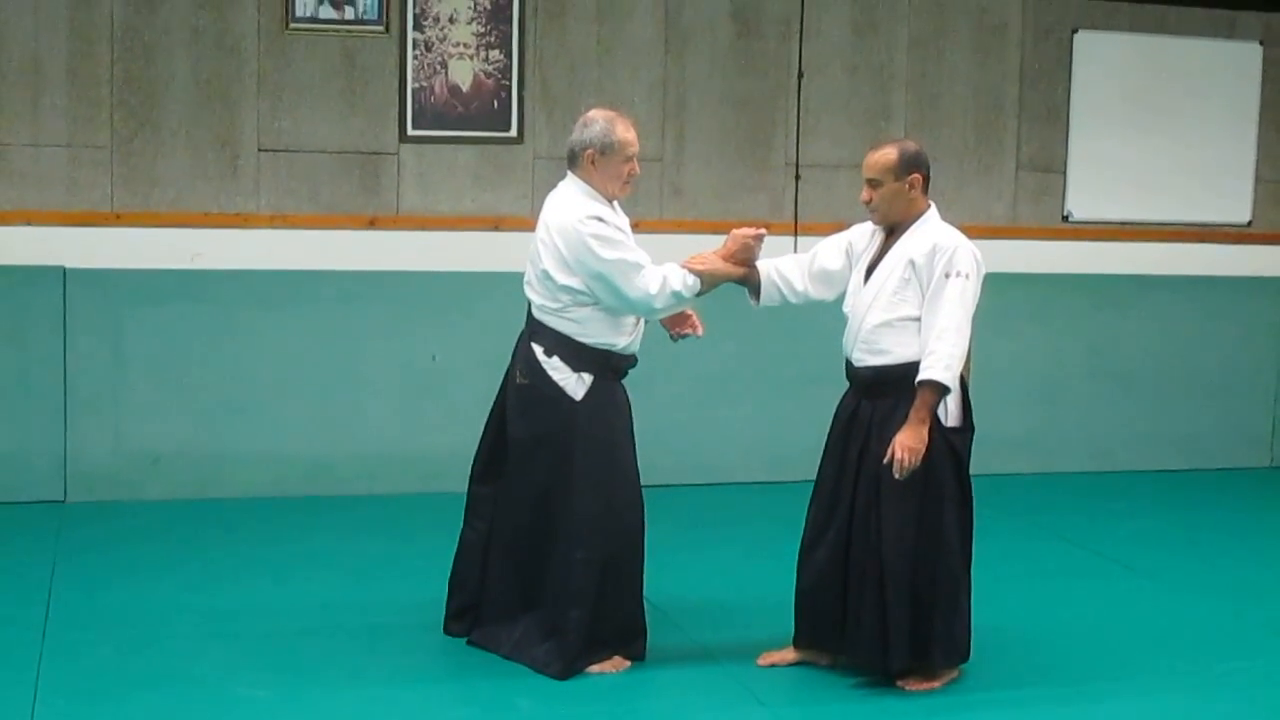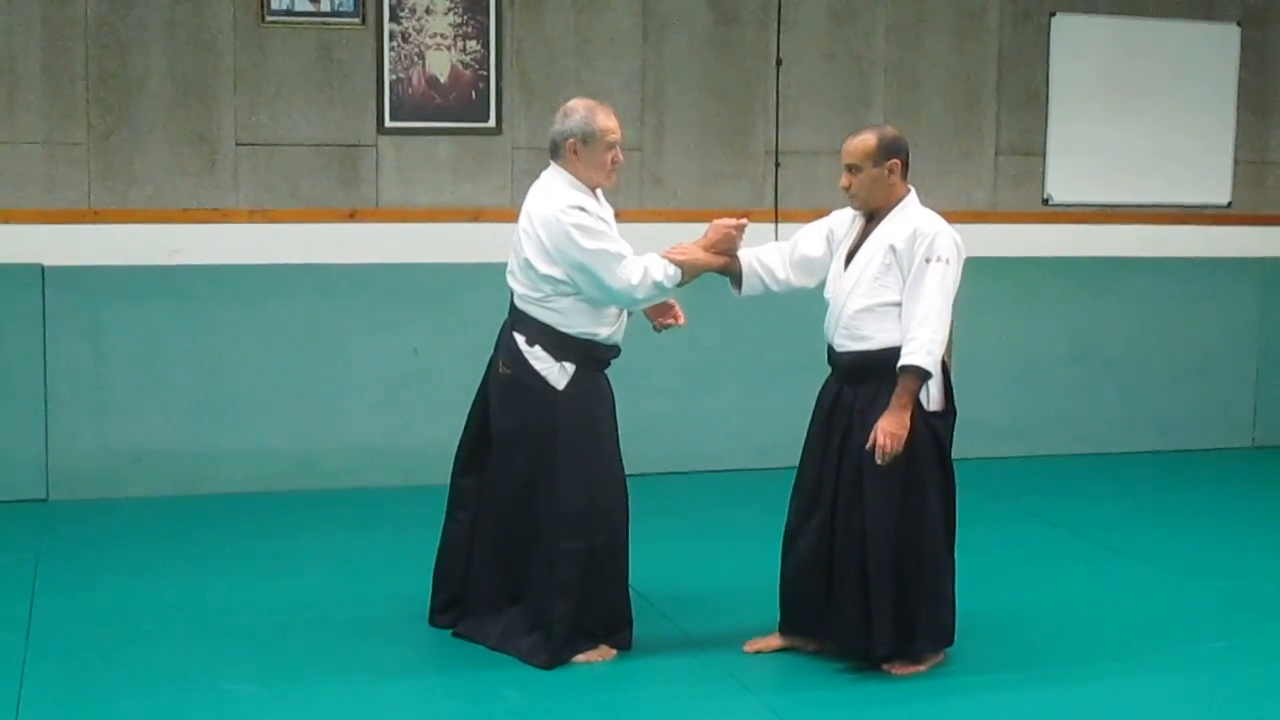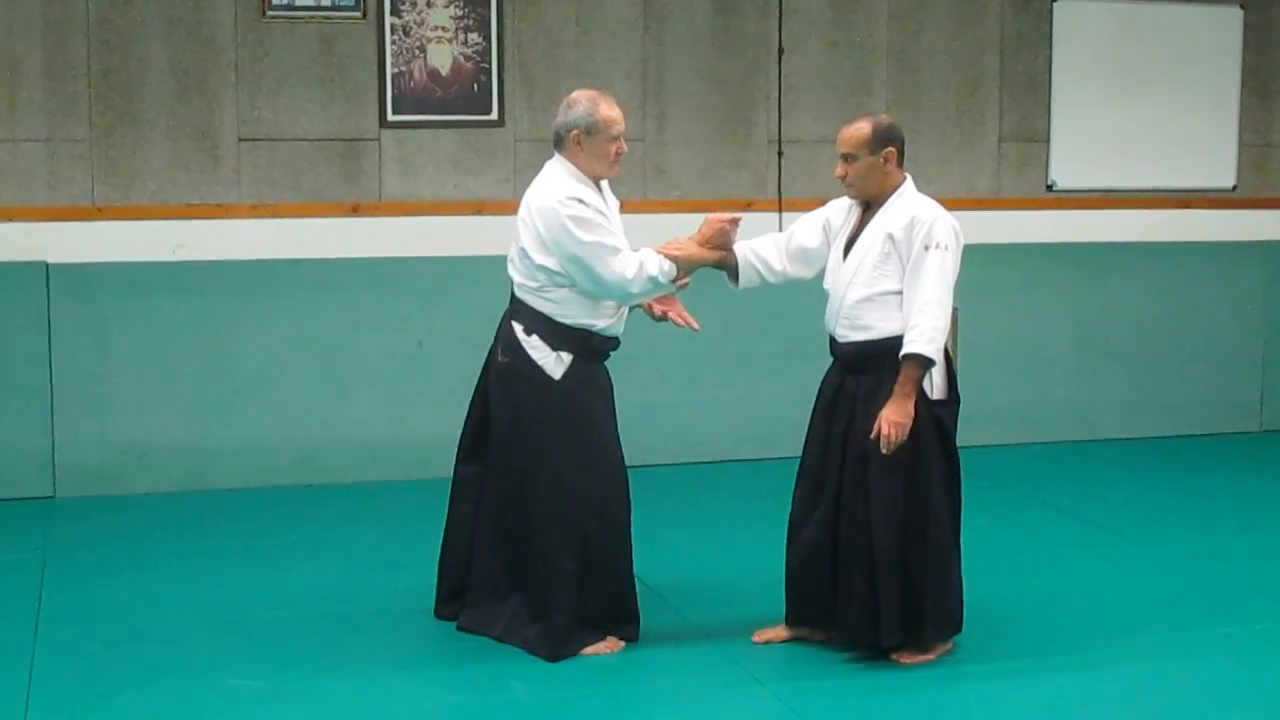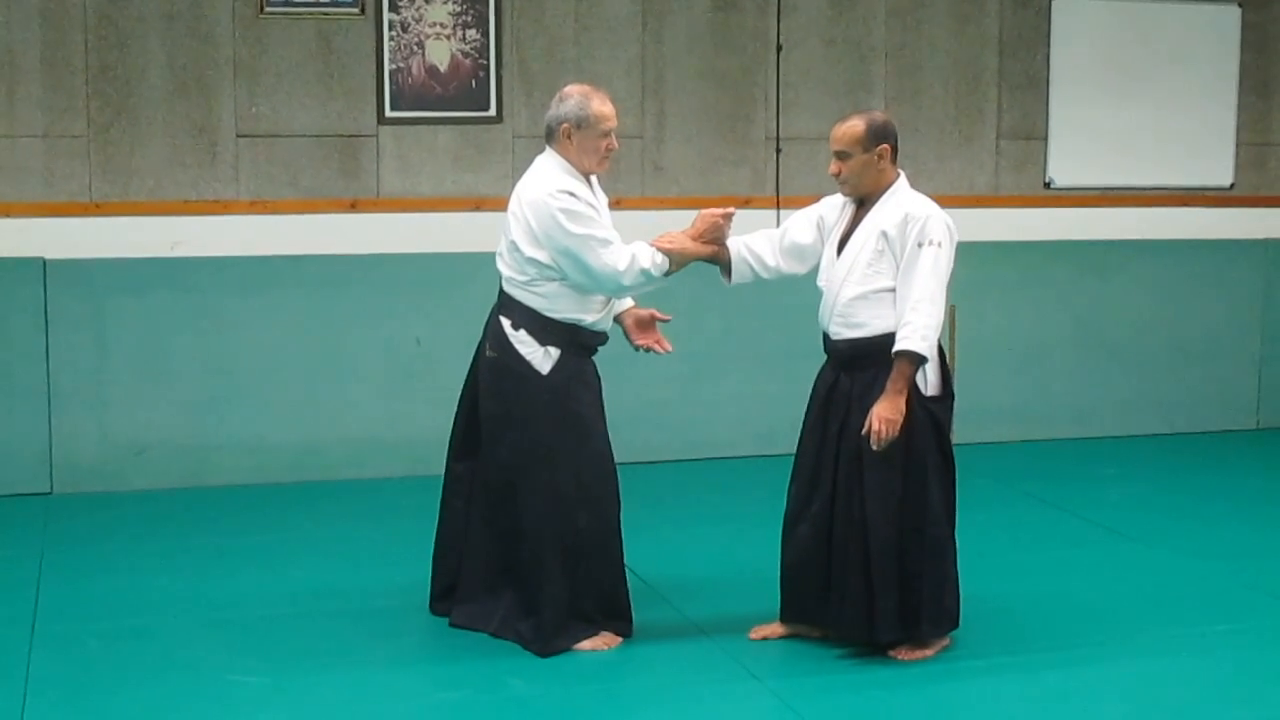
dt=0.7s
person 1, frame 1
left shoulder: (583, 202)
right shoulder: (581, 221)
left elbow: (622, 284)
right elbow: (646, 288)
left wrist: (667, 308)
right wrist: (723, 263)
left hip: (548, 371)
right hip: (571, 381)
left knee: (524, 495)
right knee: (594, 510)
left ankle: (489, 612)
right ankle: (578, 642)
person 1, frame 2
left shoulder: (572, 193)
right shoulder: (563, 211)
left elbow: (605, 275)
right elbow: (627, 280)
left wrist: (649, 300)
right wrist: (704, 253)
left hip: (536, 362)
right hip: (553, 371)
left knee: (508, 487)
right knee: (579, 501)
left ankle: (476, 603)
right ankle: (565, 633)
person 1, frame 3
left shoulder: (586, 184)
right shoulder: (561, 202)
left elbow: (603, 270)
right elbow: (620, 275)
left wrist: (646, 292)
right wrist: (697, 247)
left hip: (538, 355)
right hip: (551, 362)
left knee: (510, 477)
right knee: (581, 491)
left ankle: (481, 596)
right ankle: (572, 625)
person 1, frame 4
left shoulder: (574, 180)
right shoulder: (552, 196)
left elbow: (594, 267)
right elbow: (614, 267)
left wrist: (623, 314)
right wrist: (690, 241)
left hip: (530, 350)
right hip: (537, 356)
left knee: (501, 475)
right knee: (571, 487)
left ankle: (475, 592)
right ankle: (567, 621)
person 2, frame 1
left shoulder: (948, 250)
right shoulder: (863, 238)
left elbow: (944, 344)
right elbow: (802, 274)
left wrist: (917, 423)
right wrist: (738, 270)
left hip: (917, 405)
right hip: (862, 402)
left knee: (918, 537)
right knee: (835, 524)
left ankle: (934, 658)
right ankle: (821, 639)
person 2, frame 2
left shoulder: (928, 235)
right shoulder: (845, 224)
left elbow: (926, 329)
right elbow: (784, 261)
left wrist: (899, 408)
right wrist: (718, 260)
left hip: (899, 392)
right hip: (845, 387)
left knee: (901, 523)
right knee: (819, 511)
left ankle: (919, 642)
right ankle: (808, 626)
person 2, frame 3
left shoulder: (926, 221)
right shoulder: (841, 214)
left elbow: (927, 316)
right elbow: (783, 251)
left wrist: (902, 396)
right wrist: (716, 254)
left hip: (904, 381)
right hip: (848, 377)
left knee: (908, 511)
right knee: (822, 501)
left ankle: (927, 630)
right ankle: (814, 615)
person 2, frame 4
left shoulder: (919, 218)
right shoulder: (835, 210)
left elbow: (920, 314)
right elbow: (776, 247)
left wrist: (895, 393)
right wrist: (708, 249)
left hip: (899, 378)
right hip: (841, 374)
left knee: (904, 508)
right knee: (819, 497)
left ankle: (925, 626)
right ankle: (812, 611)
